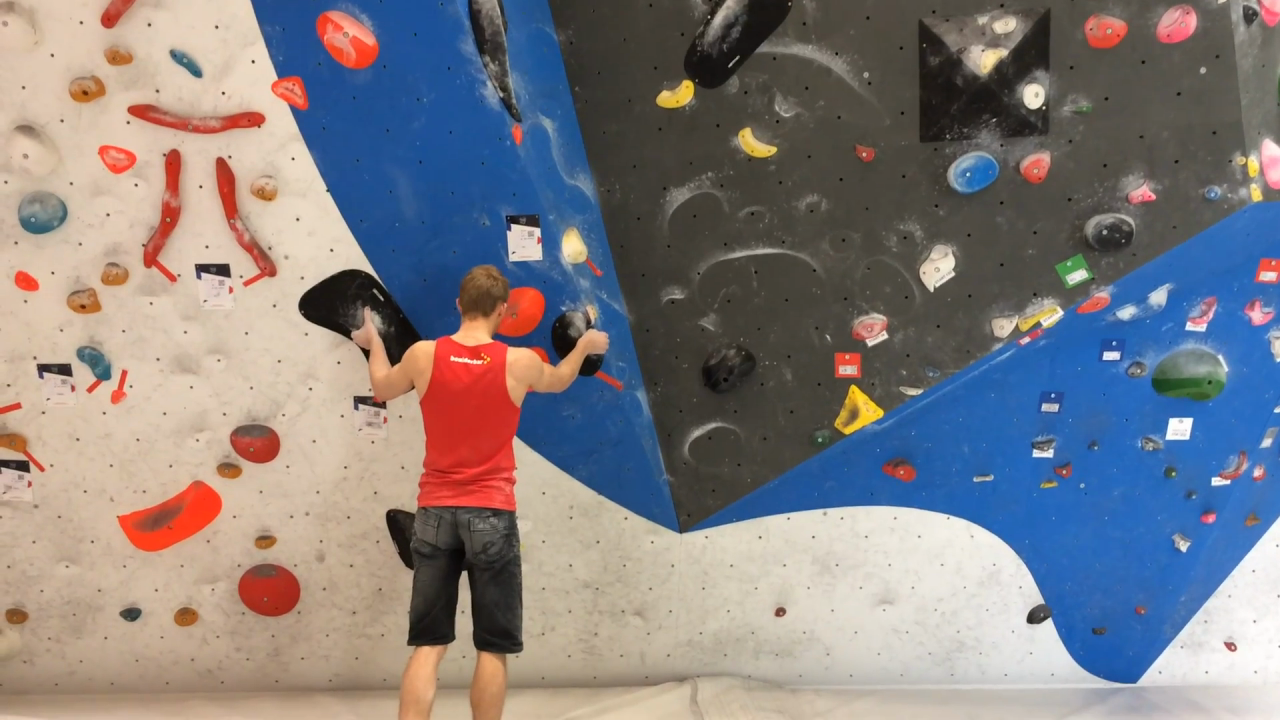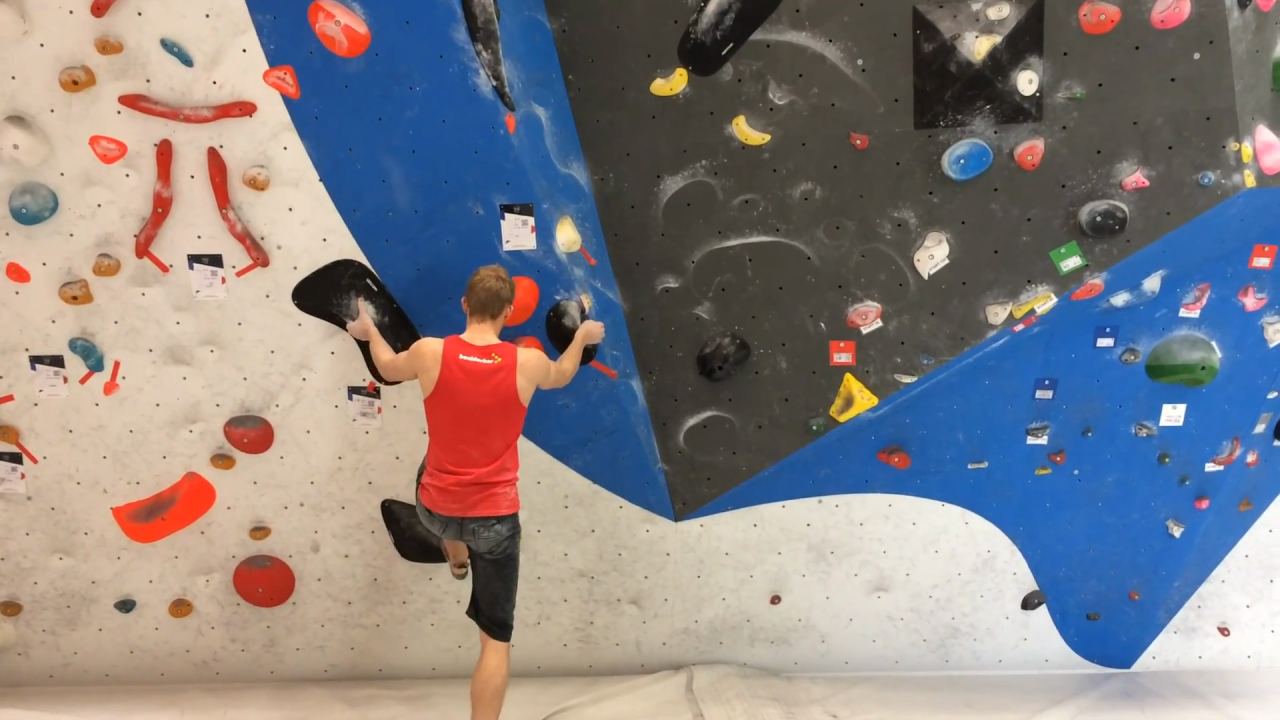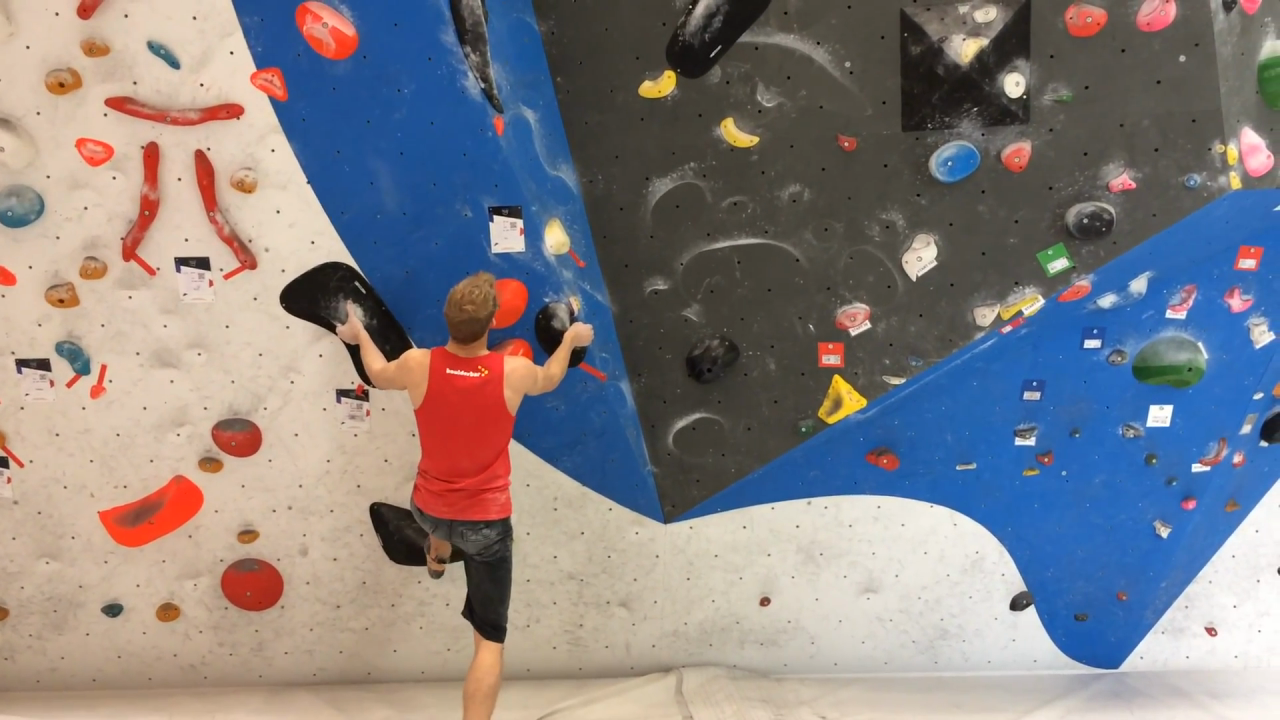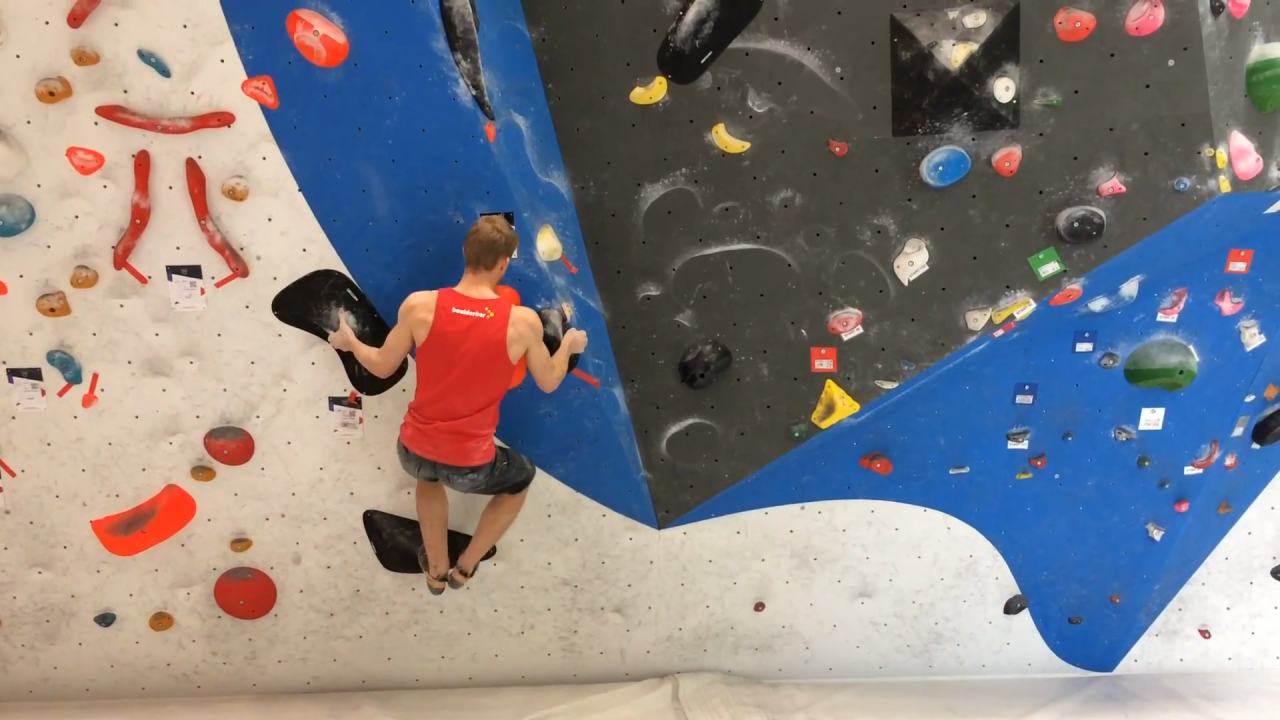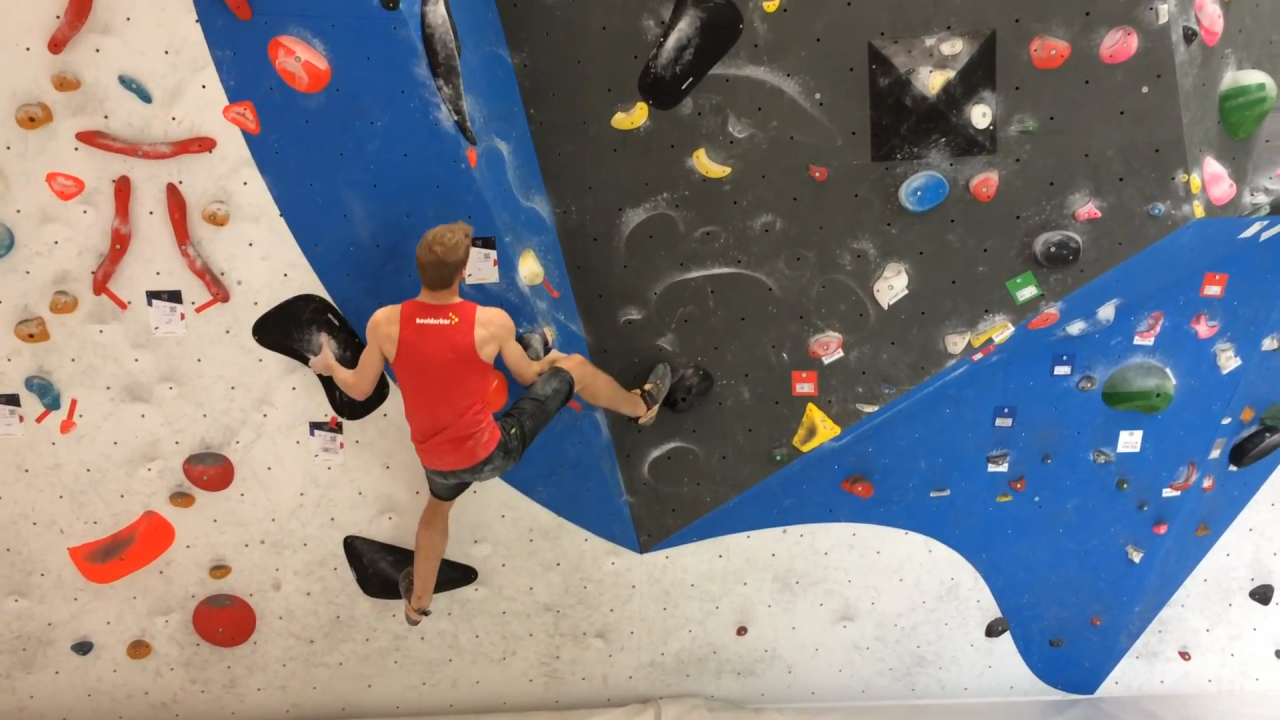
dt=1s
person 1, frame 1
left shoulder: (423, 355)
right shoulder: (519, 362)
left elbow: (382, 388)
right elbow: (559, 380)
left wrist: (372, 341)
right wrist: (584, 346)
left hip: (434, 512)
right hip: (490, 514)
left knee: (428, 645)
right knee: (493, 648)
person 1, frame 2
left shoulder: (429, 352)
right shoulder: (528, 362)
left elbow: (388, 368)
right elbow: (562, 374)
left wrist: (369, 330)
right wrist: (582, 337)
left hip: (436, 509)
right hip: (495, 515)
right knee: (495, 638)
left ankle: (458, 559)
person 1, frame 3
left shoulder: (416, 365)
right shoulder: (515, 372)
left elbow: (379, 375)
right elbow: (550, 378)
left wrist: (358, 334)
right wrist: (571, 339)
left hip: (428, 509)
right hip: (487, 521)
right knee: (489, 640)
left ankle: (438, 554)
person 1, frame 4
left shoulder: (418, 307)
right shoulder: (523, 322)
left elbow: (382, 367)
right elbow: (549, 382)
left wrist: (349, 342)
right wrist: (569, 345)
left hip: (414, 450)
right hip: (470, 463)
left knee: (430, 476)
right knee: (520, 481)
left ankle: (436, 572)
right ankle: (465, 568)
person 1, frame 5
left shoulder: (383, 323)
right shoulder: (492, 322)
left elbow: (358, 390)
right elbow: (527, 377)
left wrist: (329, 366)
right wrist: (550, 360)
left hip: (436, 460)
right hip: (490, 453)
left knee: (439, 503)
right knee: (573, 367)
left ankle: (418, 602)
right ankle: (639, 405)
